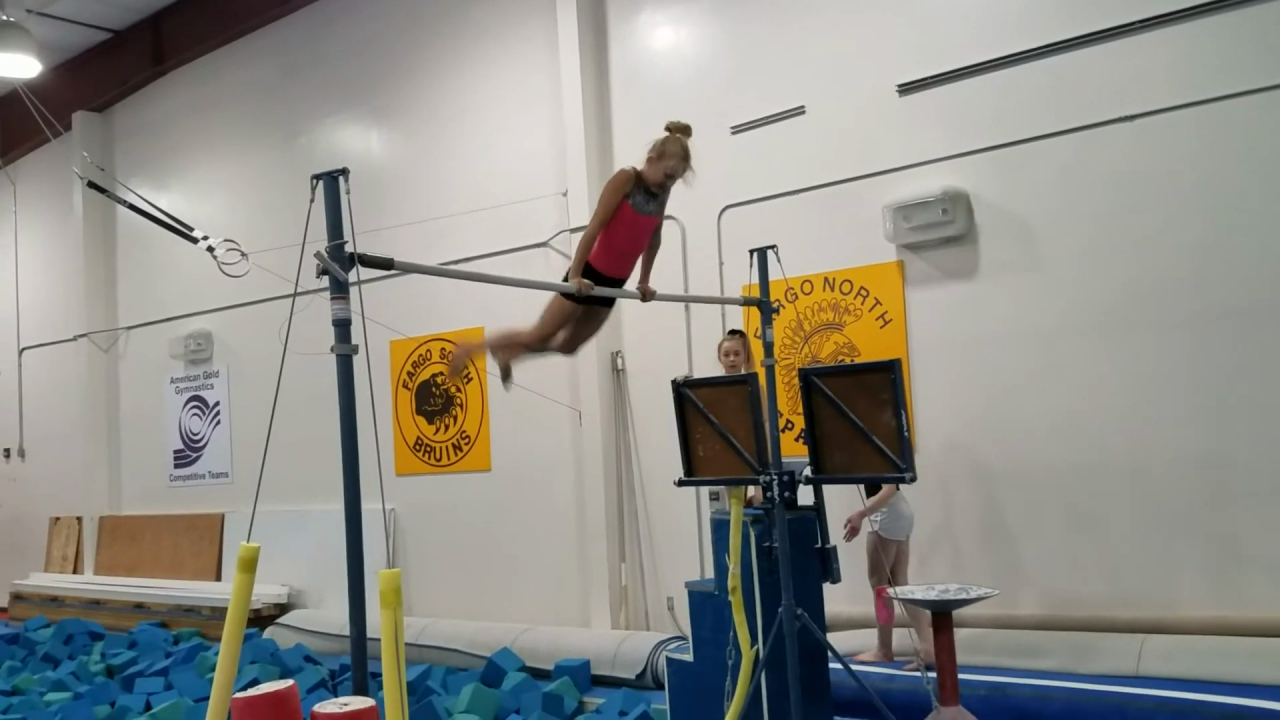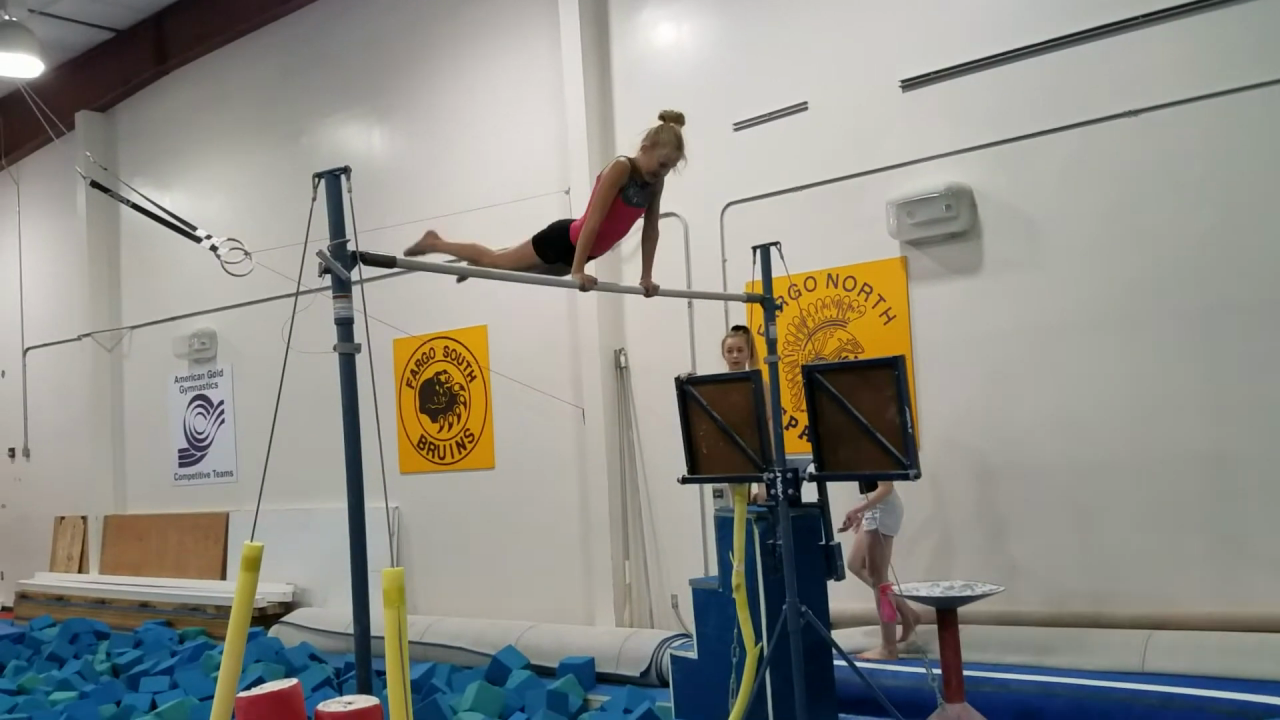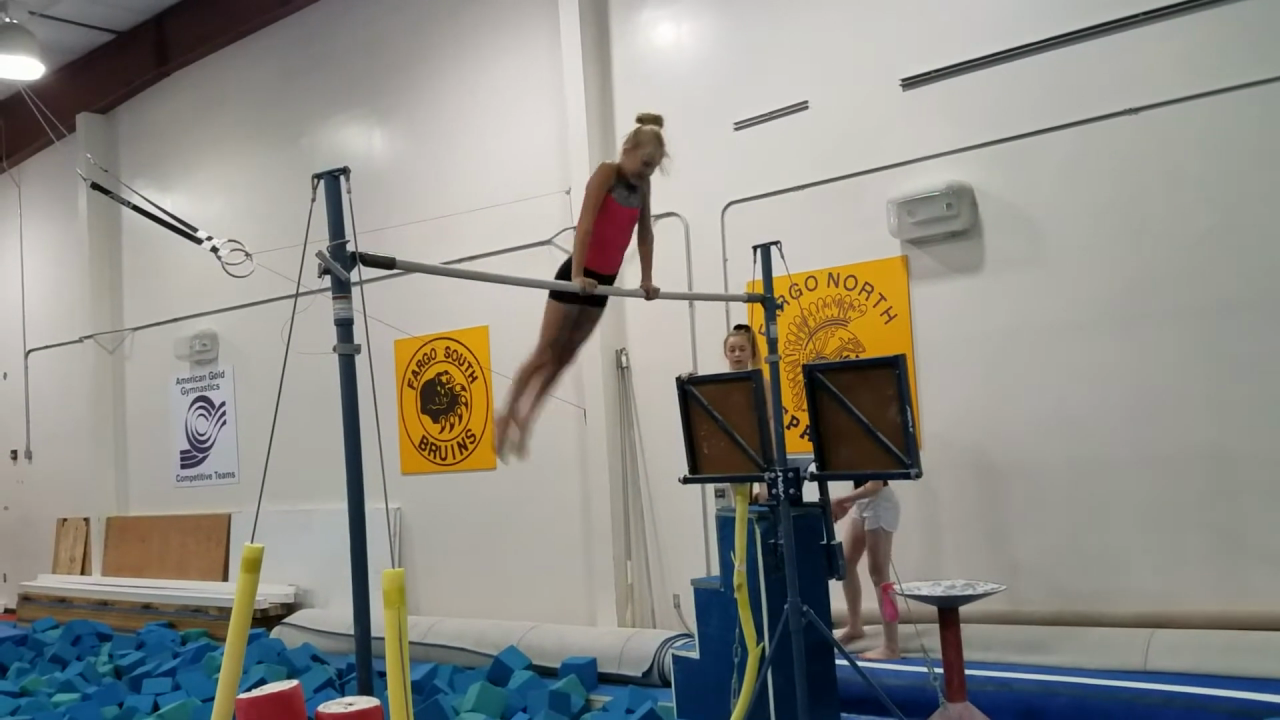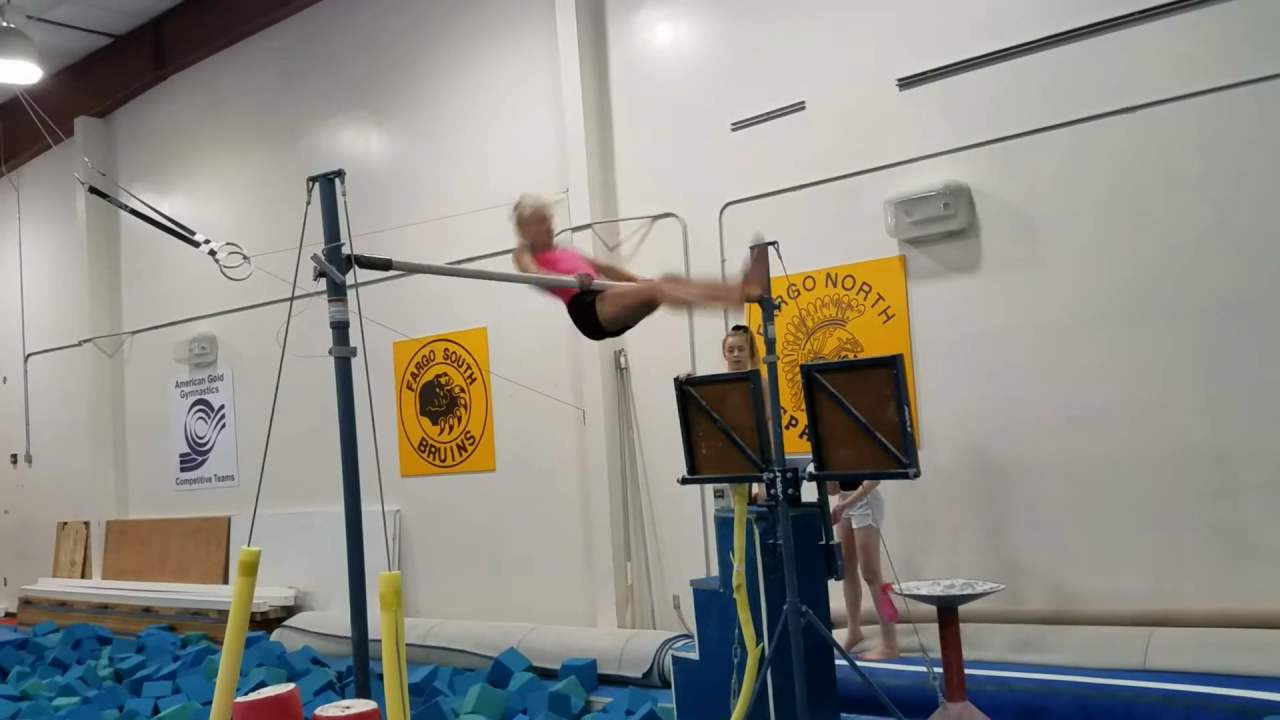
dt=0.3s
person 1, frame 1
left shoulder: (663, 192)
right shoulder: (624, 180)
left elbow: (653, 239)
right elbow: (594, 228)
left wrist: (644, 282)
right wrist: (575, 274)
left hip: (613, 286)
right hip: (591, 276)
left knee: (568, 345)
right knee: (539, 336)
left ankle: (507, 354)
right ankle: (470, 351)
person 1, frame 2
left shoulder: (656, 180)
right shoulder: (620, 169)
left elbow: (651, 228)
right elbow: (594, 220)
left wrist: (646, 276)
right wrist: (577, 270)
left hip: (579, 250)
right hip: (562, 241)
right knee: (494, 260)
left ankle: (482, 266)
right ankle: (435, 242)
person 1, frame 3
left shoulder: (643, 184)
right shoulder: (607, 173)
left elbow: (645, 233)
right elbow: (585, 224)
left wrist: (647, 278)
right wrist: (578, 275)
left hip: (600, 282)
right hip: (576, 278)
left knee: (563, 359)
right knee: (545, 355)
left ankle: (524, 420)
right ankle: (507, 417)
person 1, frame 4
left shoulder: (565, 251)
right shoulder: (524, 255)
left elbow: (603, 269)
right elbow: (535, 276)
left wrist: (637, 279)
right wrist: (576, 278)
left hip: (606, 307)
right hip: (590, 311)
left knee: (669, 283)
right knee: (654, 289)
left ankle: (739, 290)
